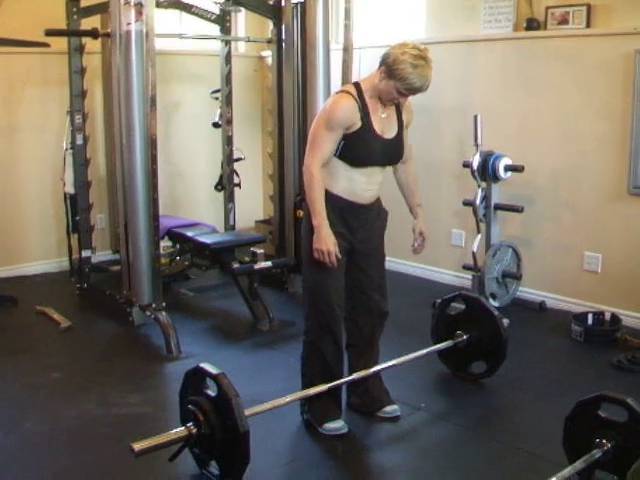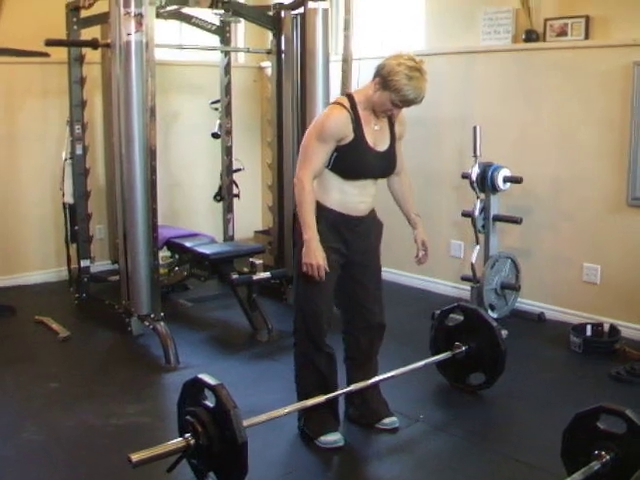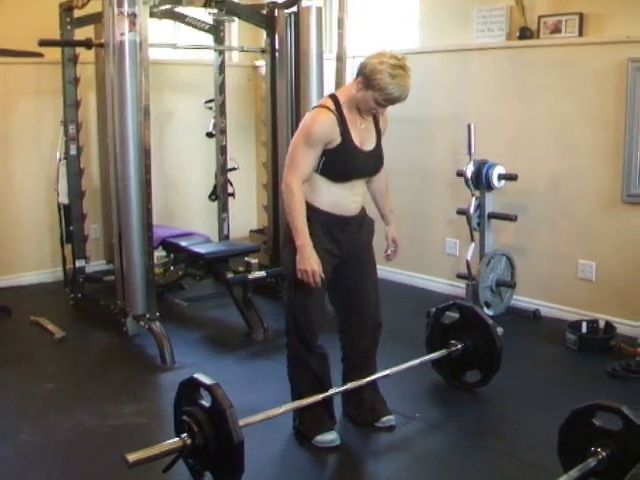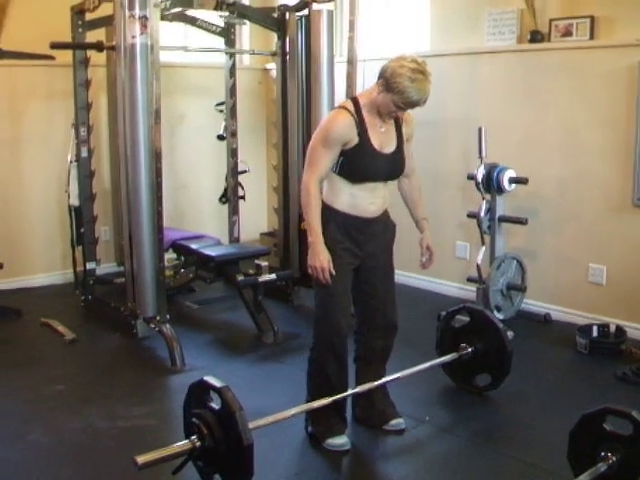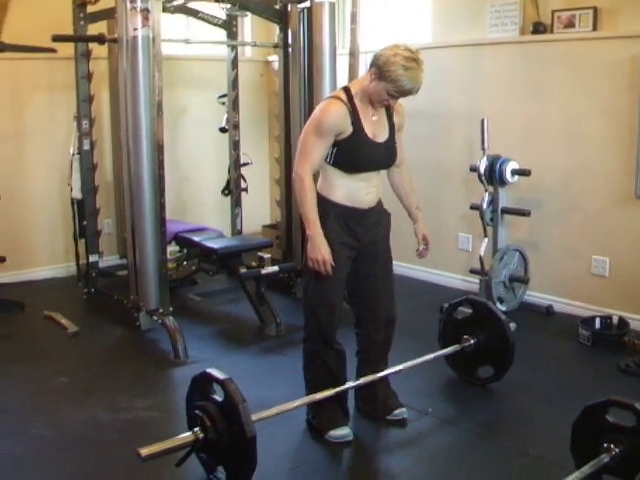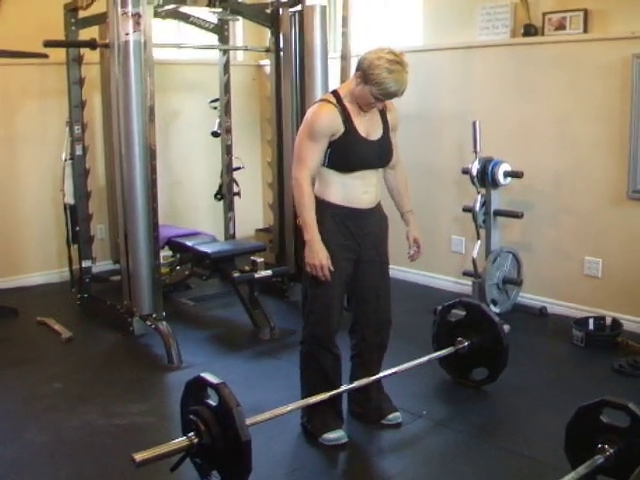
dt=0.4s
person 1, frame 1
left shoulder: (402, 111)
right shoulder: (344, 105)
left elbow: (404, 163)
right elbow: (312, 166)
left wrist: (417, 214)
right wrist: (320, 227)
left hip: (370, 217)
right hip: (331, 215)
left knee: (371, 308)
right knee: (325, 313)
left ankle: (366, 392)
right ankle: (320, 406)
person 1, frame 2
left shoulder: (394, 123)
right shoulder: (337, 117)
left elbow: (397, 175)
right elbow: (303, 178)
left wrist: (416, 224)
right wrist: (310, 241)
left hip: (364, 229)
right hip: (325, 227)
left knee: (369, 321)
right knee: (315, 326)
left ankle: (366, 404)
right ankle: (317, 418)
person 1, frame 3
left shoulder: (377, 119)
right shoulder: (323, 120)
right elbow: (292, 183)
left wrist: (389, 221)
right wrist: (304, 247)
left hip: (357, 229)
right hip: (317, 229)
left knee: (365, 320)
right knee: (307, 326)
left ankle: (364, 404)
right ankle: (313, 417)
person 1, frame 4
left shoulder: (403, 124)
right shoulder: (342, 121)
left elbow: (408, 177)
right elbow: (310, 182)
left wrist: (423, 227)
right wrist: (316, 244)
left hip: (378, 231)
right hip: (337, 231)
left knee: (381, 323)
right knee: (332, 328)
left ankle: (373, 405)
right ankle: (325, 420)
person 1, frame 5
left shoulder: (394, 113)
right shoulder: (334, 110)
right elbow: (302, 172)
left wrist: (417, 217)
right wrist: (315, 235)
left hip: (374, 222)
right hip: (333, 222)
left knee: (380, 313)
right knee: (325, 321)
left ankle: (375, 396)
right ankle: (326, 412)
person 1, frame 6
left shoulder: (387, 113)
right shoulder: (325, 114)
right elbow: (301, 178)
left wrist: (409, 220)
right wrist: (312, 240)
left hip: (372, 223)
right hip: (332, 225)
left knee: (375, 318)
right knee: (323, 324)
left ankle: (368, 399)
right ankle: (320, 415)
